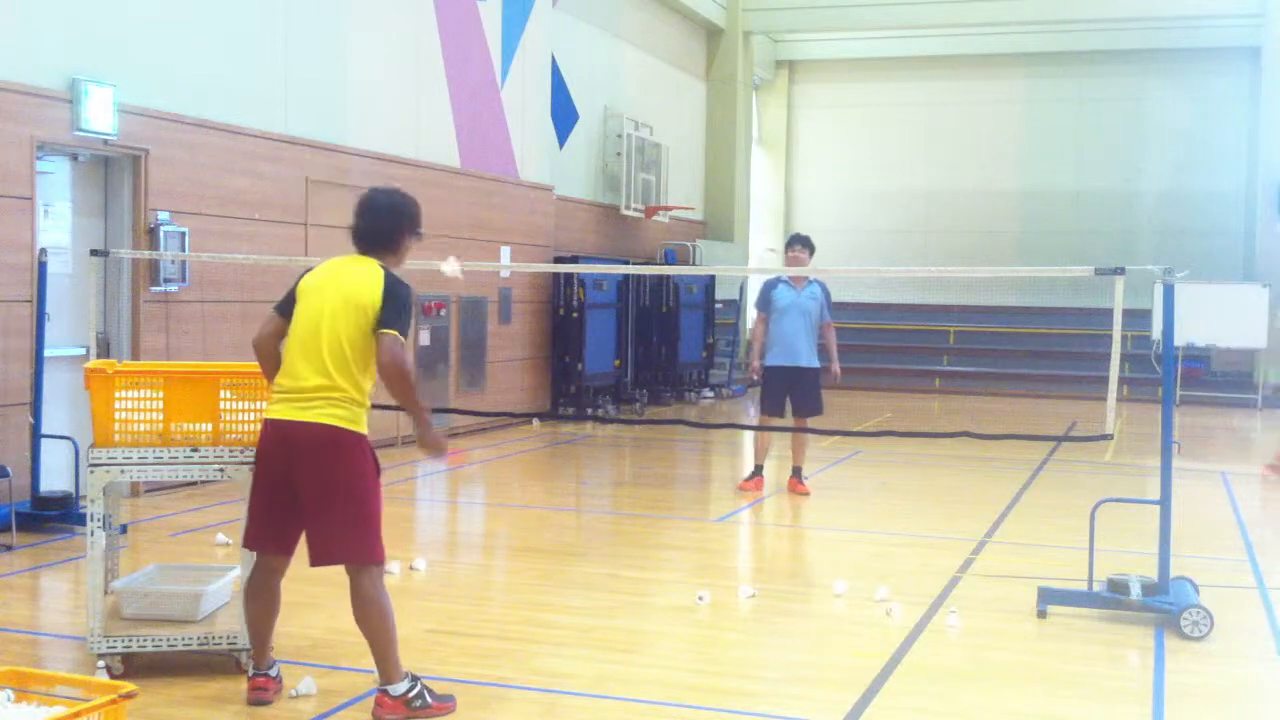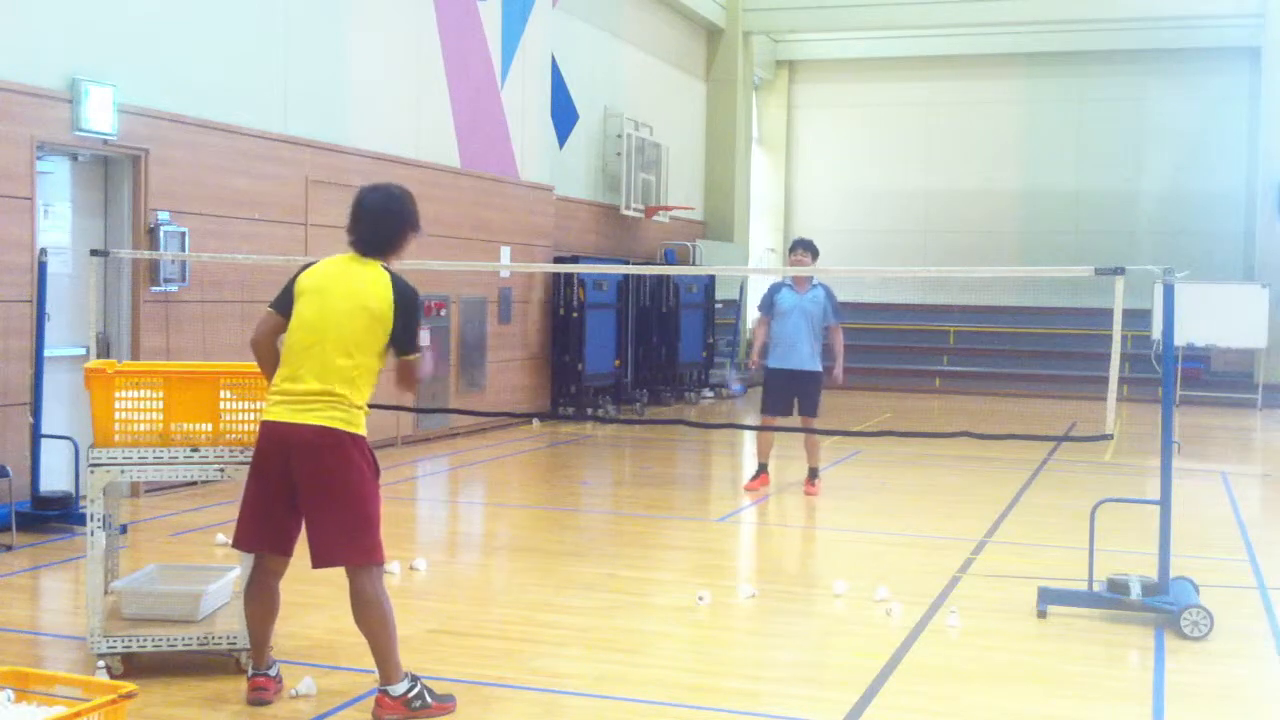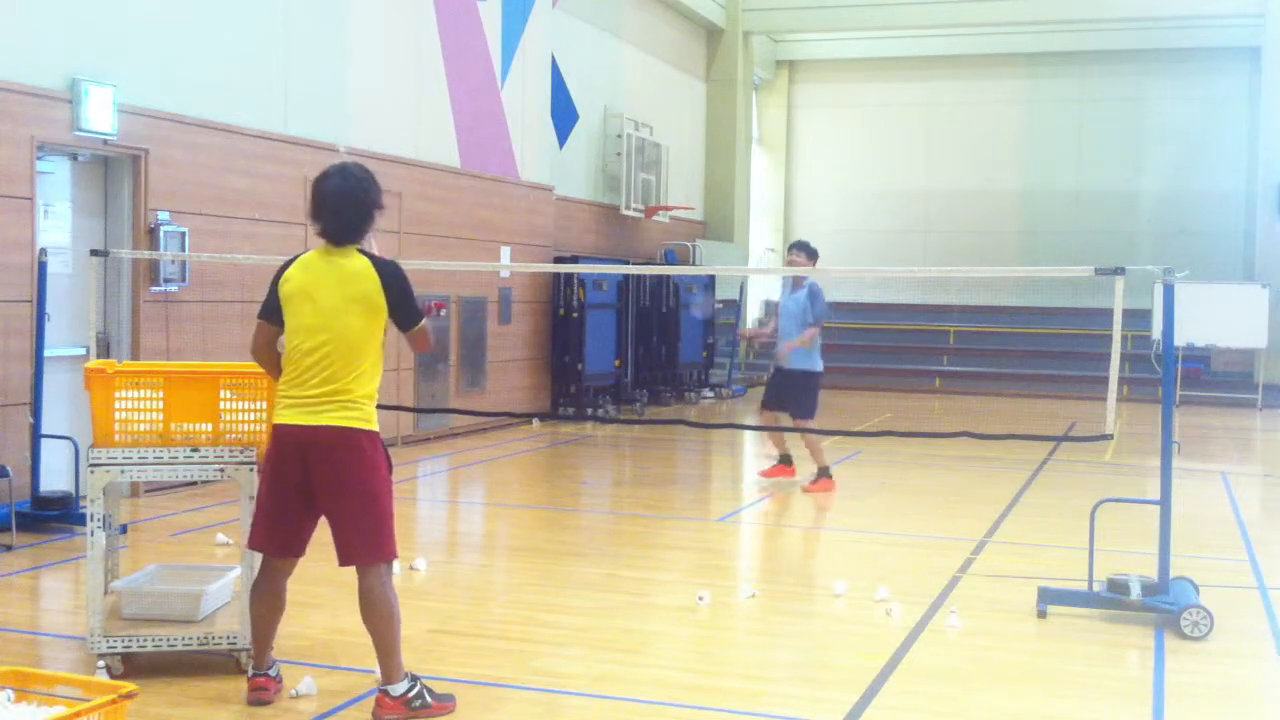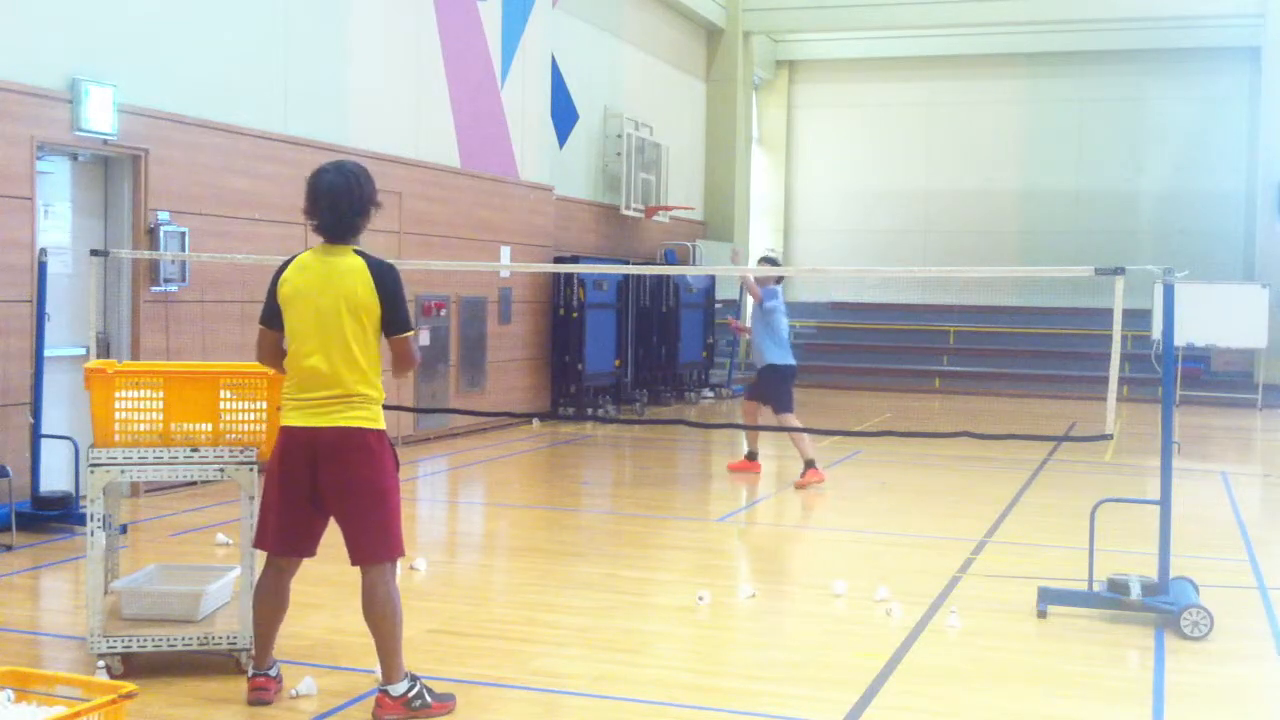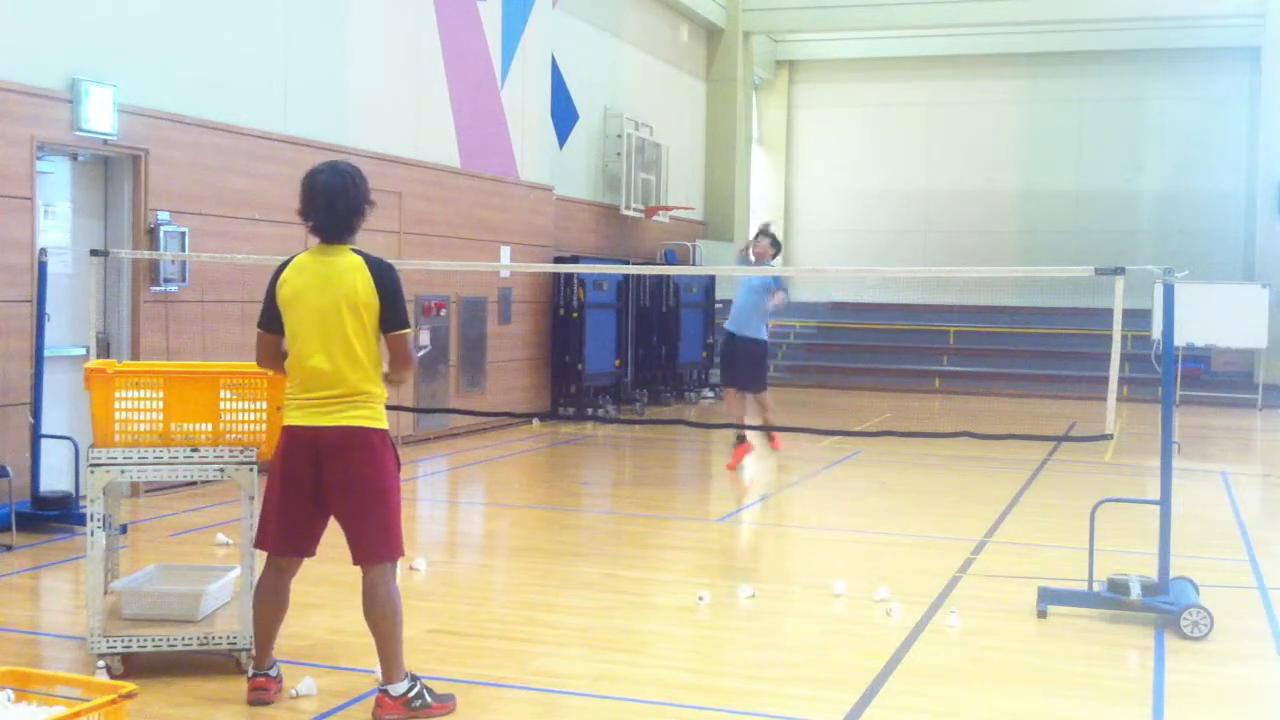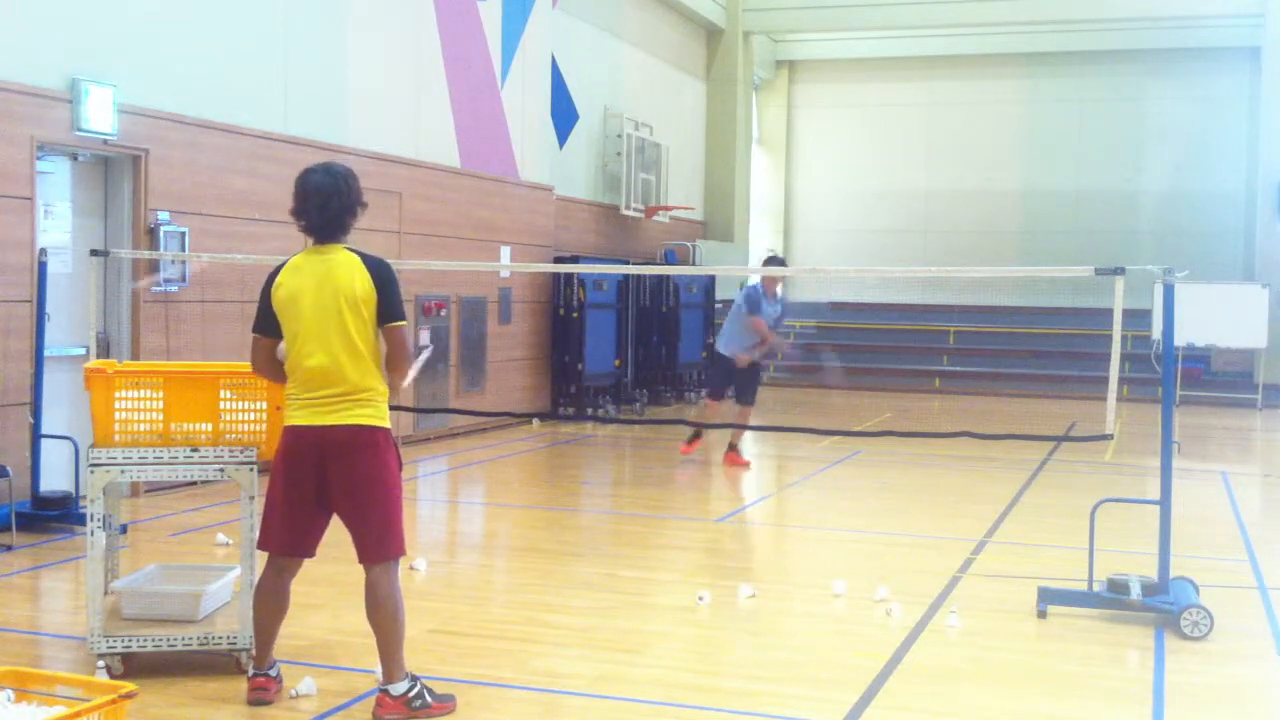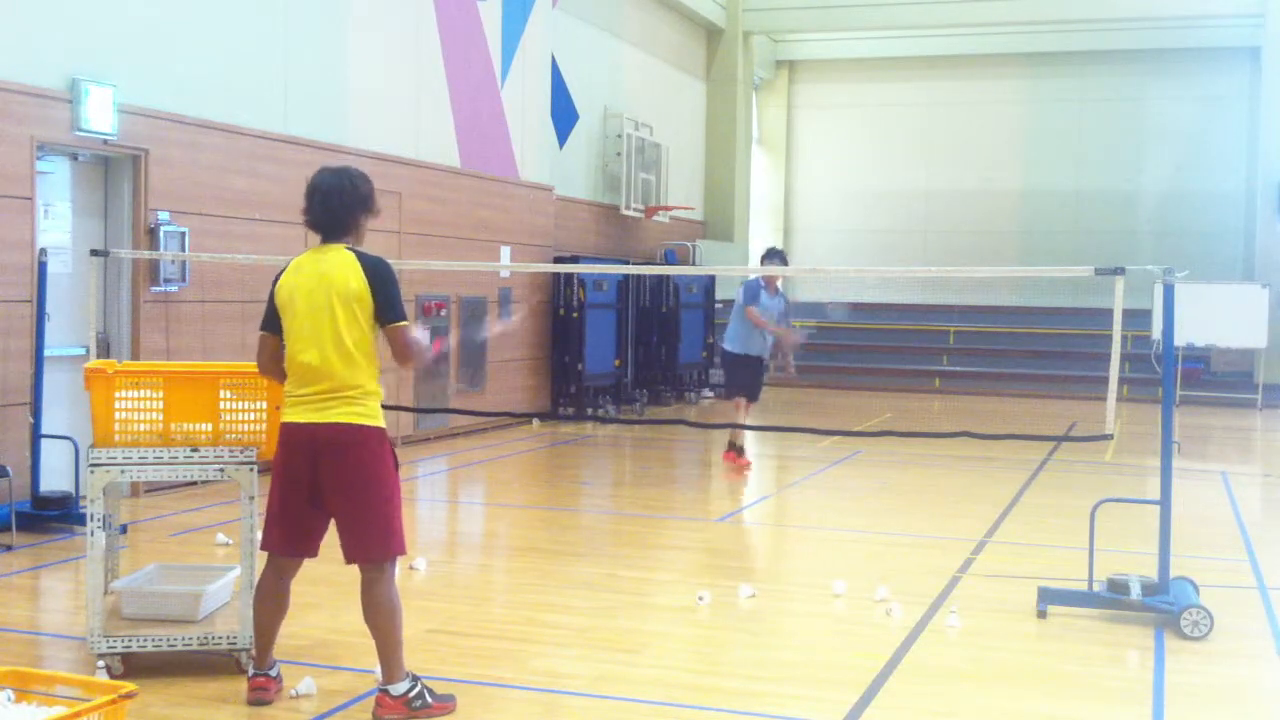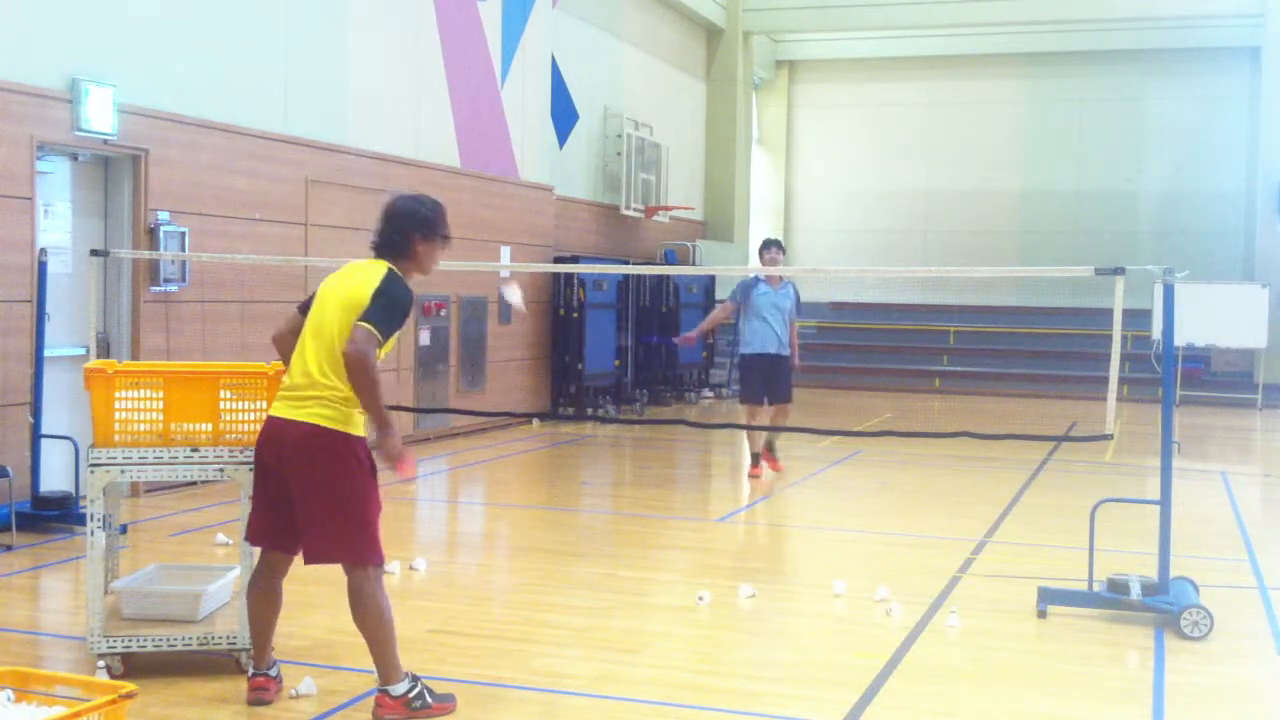
dt=0.4s
person 1, frame 1
left shoulder: (315, 274)
right shoulder: (391, 287)
left elbow: (263, 342)
right elbow: (391, 361)
right wrist: (424, 426)
left hip: (279, 426)
right hip: (335, 431)
left knee: (269, 558)
right knee: (364, 567)
left ankle: (261, 672)
person 1, frame 2
left shoulder: (310, 273)
right shoulder: (397, 292)
left elbow: (261, 341)
right elbow: (409, 379)
right wrist: (421, 367)
left hip: (277, 428)
right hip: (336, 435)
left knee: (268, 560)
right knee: (363, 568)
left ankle: (261, 673)
person 1, frame 3
left shoulder: (291, 271)
right shoulder: (383, 274)
left elbow: (261, 349)
right elbow: (424, 343)
left hip: (290, 431)
right hip: (349, 433)
left knee: (275, 561)
right knee: (372, 565)
left ankle: (261, 673)
person 1, frame 4
left shoulder: (288, 272)
right shoulder: (378, 274)
left elbow: (267, 353)
right elbow: (407, 360)
right wrist: (387, 368)
left hip: (297, 431)
right hip: (357, 433)
left knee: (280, 560)
right knee: (377, 565)
left ankle: (261, 673)
person 1, frame 5
left shoulder: (286, 274)
right shoulder: (377, 273)
left elbow: (267, 356)
right elbow: (404, 361)
right wrist: (389, 377)
left hip: (299, 432)
right hip: (359, 433)
left knee: (281, 560)
right knee: (378, 565)
left ankle: (261, 672)
person 1, frame 6
left shoulder: (281, 277)
right shoulder: (372, 271)
left elbow: (262, 362)
right elbow: (401, 355)
right wrist: (386, 384)
left hip: (301, 432)
right hip: (361, 431)
left knee: (282, 560)
right knee: (380, 564)
left ankle: (261, 673)
person 1, frame 7
left shoulder: (288, 275)
right shoulder: (371, 268)
left elbow: (267, 361)
right elbow: (404, 351)
right wrist: (425, 351)
left hip: (297, 429)
right hip: (354, 430)
left knee: (282, 558)
right knee: (376, 564)
left ankle: (261, 672)
person 1, frame 8
left shoulder: (344, 274)
right shoulder: (394, 289)
left elbow: (283, 338)
right elbow: (355, 353)
right wrist: (386, 428)
left hip: (280, 424)
right hip: (328, 433)
left knee: (272, 557)
right knee: (363, 565)
left ankle: (261, 672)
person 2, frame 1
left shoulder: (820, 290)
right shoulder: (771, 286)
left elbow: (827, 328)
right elbow: (761, 323)
left wrist: (834, 361)
right wrist: (755, 357)
left hip: (807, 366)
right hip: (775, 364)
left knee: (801, 421)
right knee: (766, 419)
left ankle: (796, 476)
right ankle: (757, 473)
person 2, frame 2
left shoulder: (824, 293)
right shoulder: (776, 290)
left elbow: (835, 330)
right elbow: (764, 324)
left wrist: (839, 364)
right wrist: (756, 350)
left hip: (809, 368)
right hip: (777, 366)
left knee: (809, 421)
right knee: (768, 419)
left ankle: (813, 475)
right ankle: (762, 472)
person 2, frame 3
left shoulder: (813, 291)
right shoulder: (787, 291)
left elbow: (815, 330)
left wrist: (790, 346)
right wrist: (759, 333)
left hip: (805, 369)
right hip: (783, 367)
left knee: (801, 422)
right knee: (768, 413)
left ankle: (825, 475)
right ankle: (786, 462)
person 2, frame 4
left shoulder: (771, 292)
right shoulder: (764, 300)
left elbow: (754, 291)
left wrist: (739, 266)
right wrist: (743, 328)
left hip: (778, 366)
right hip: (769, 366)
left knee: (785, 416)
right knee: (749, 406)
left ankle: (811, 468)
right ankle: (751, 459)
person 2, frame 5
left shoulder: (773, 274)
right shoulder: (748, 266)
left elbow: (781, 295)
right elbow: (742, 254)
left wrist: (772, 302)
right wrist: (755, 235)
left hip: (755, 339)
right hip: (732, 336)
left knee: (758, 392)
right knee: (730, 392)
left ankle: (770, 429)
right ankle: (741, 442)
person 2, frame 6
left shoulder: (779, 306)
right shoulder: (751, 293)
left elbow: (767, 340)
right elbow: (759, 329)
left wrist: (751, 355)
right wrist: (775, 342)
left hip: (750, 361)
right hip: (725, 354)
left knee: (745, 408)
right knee: (711, 402)
left ankle: (732, 450)
right ankle: (695, 435)
person 2, frame 7
left shoulder: (781, 299)
right shoulder: (751, 287)
left elbow: (783, 331)
right elbow: (755, 319)
left wrist: (788, 359)
right wrist: (781, 333)
left hip: (758, 357)
right hip: (737, 352)
left knee: (746, 404)
right knee: (738, 402)
left ankle: (732, 450)
right ankle: (740, 452)
person 2, frame 8
left shoulder: (791, 289)
right shoulder: (750, 286)
right elbow: (724, 311)
left wrist: (795, 354)
right wrist: (697, 332)
left hip: (781, 356)
right hip: (753, 354)
left knee: (783, 407)
right knee: (754, 408)
left ankle: (769, 446)
right ankle: (755, 459)
